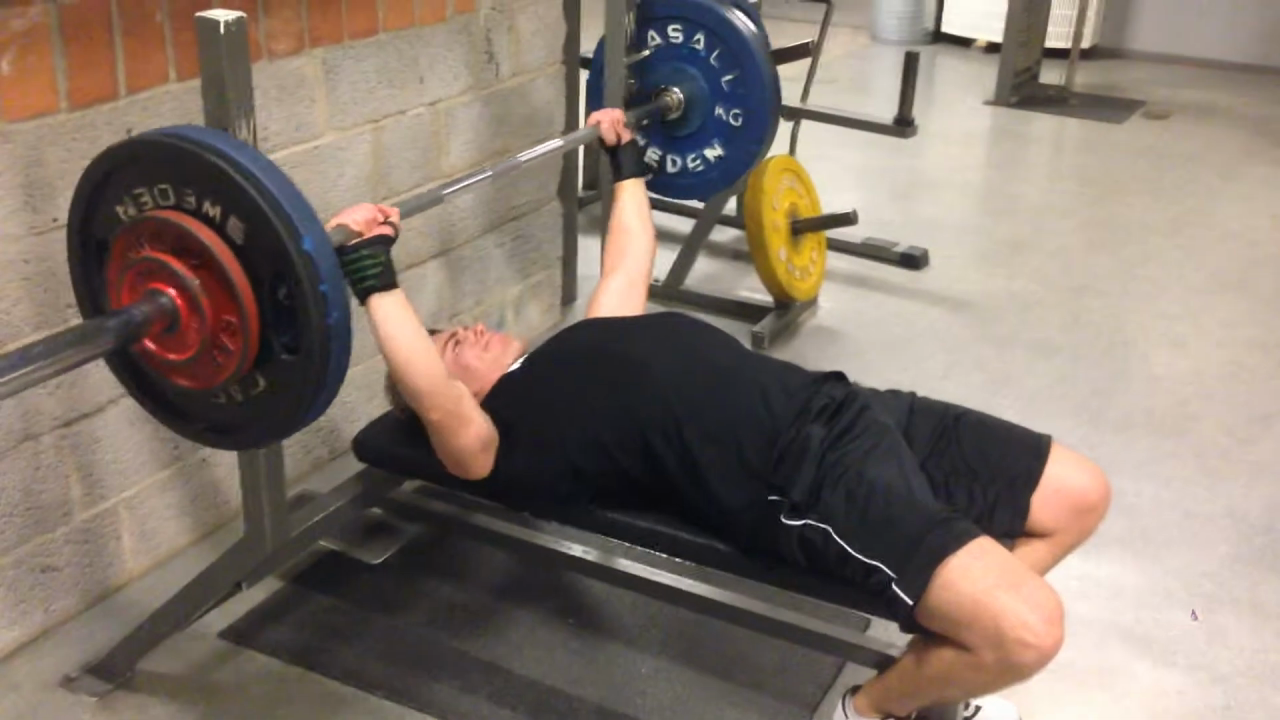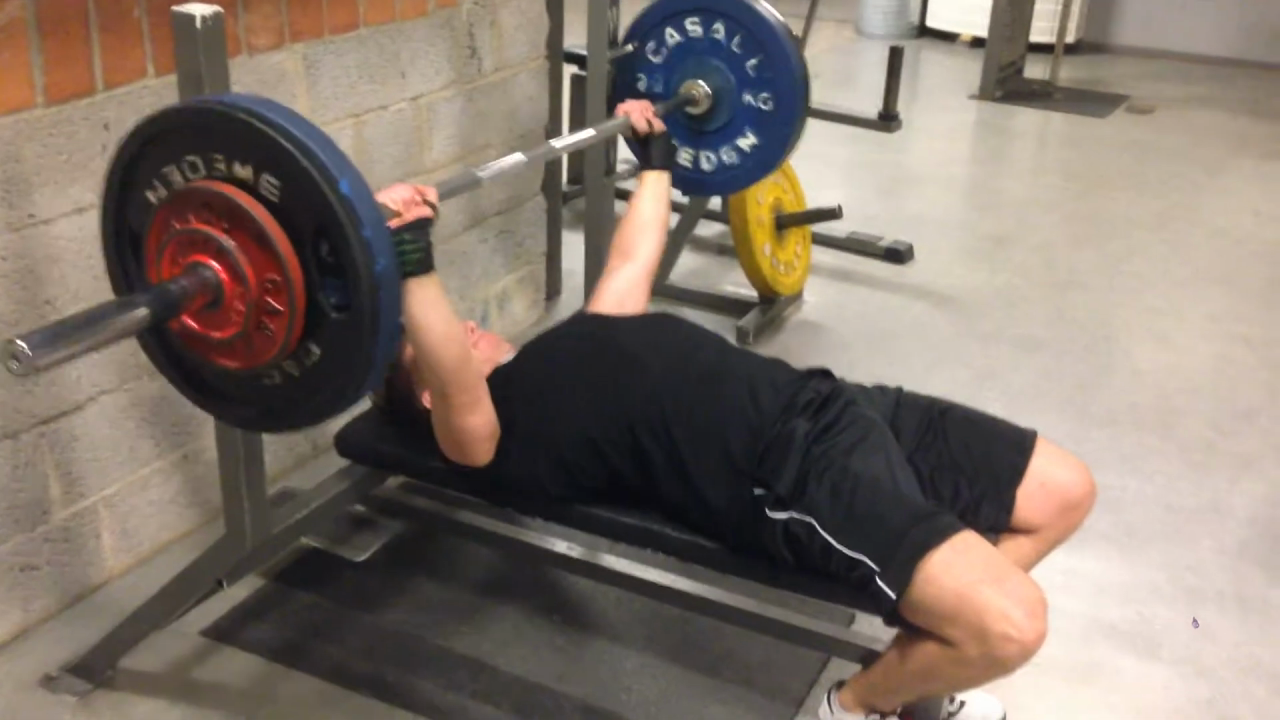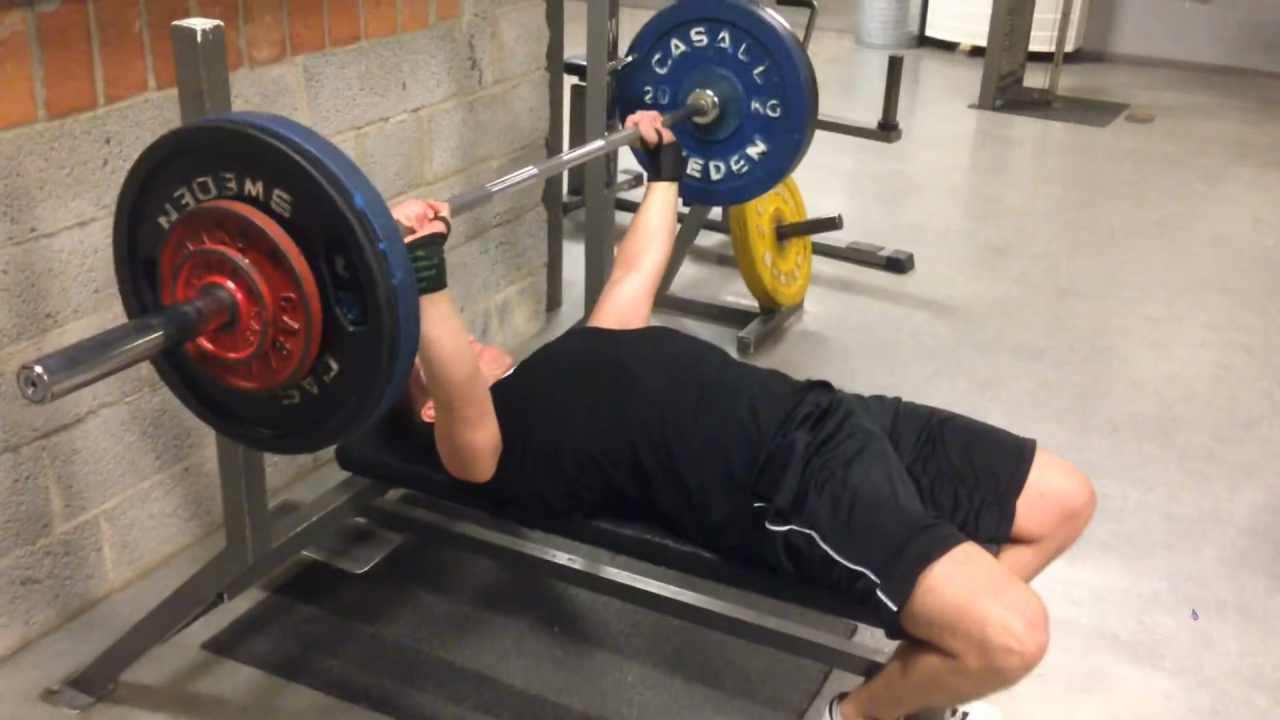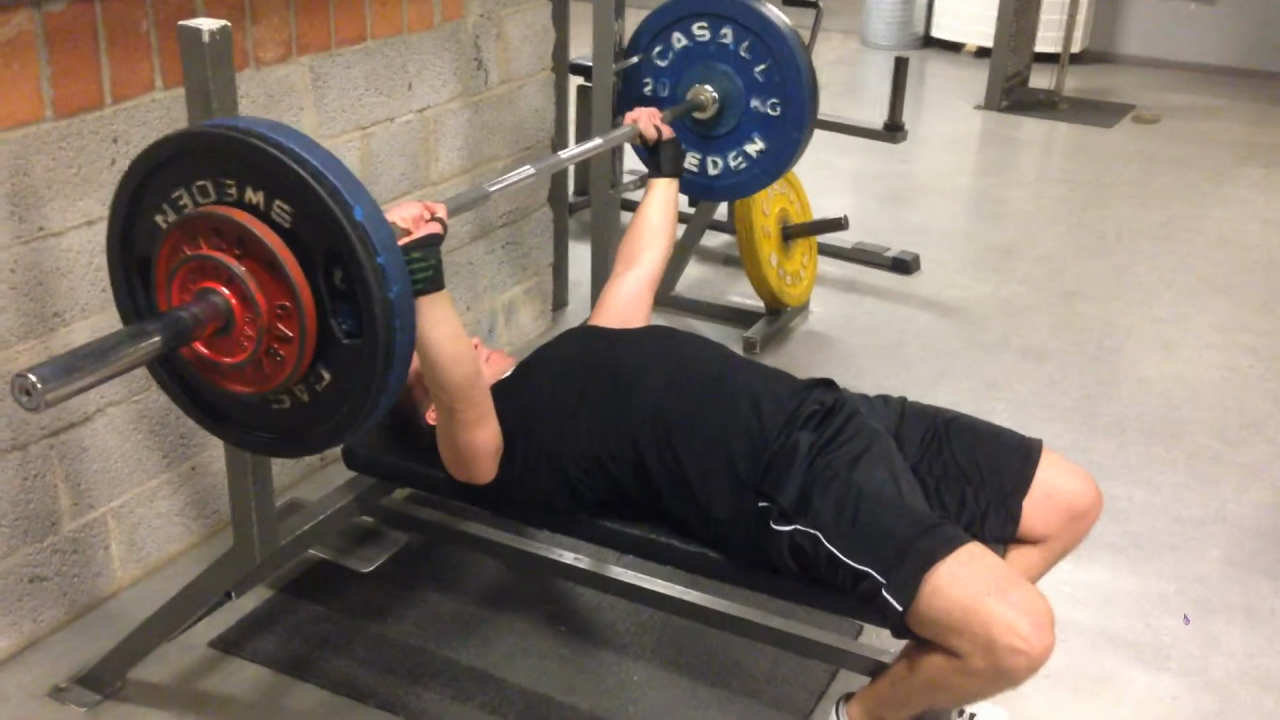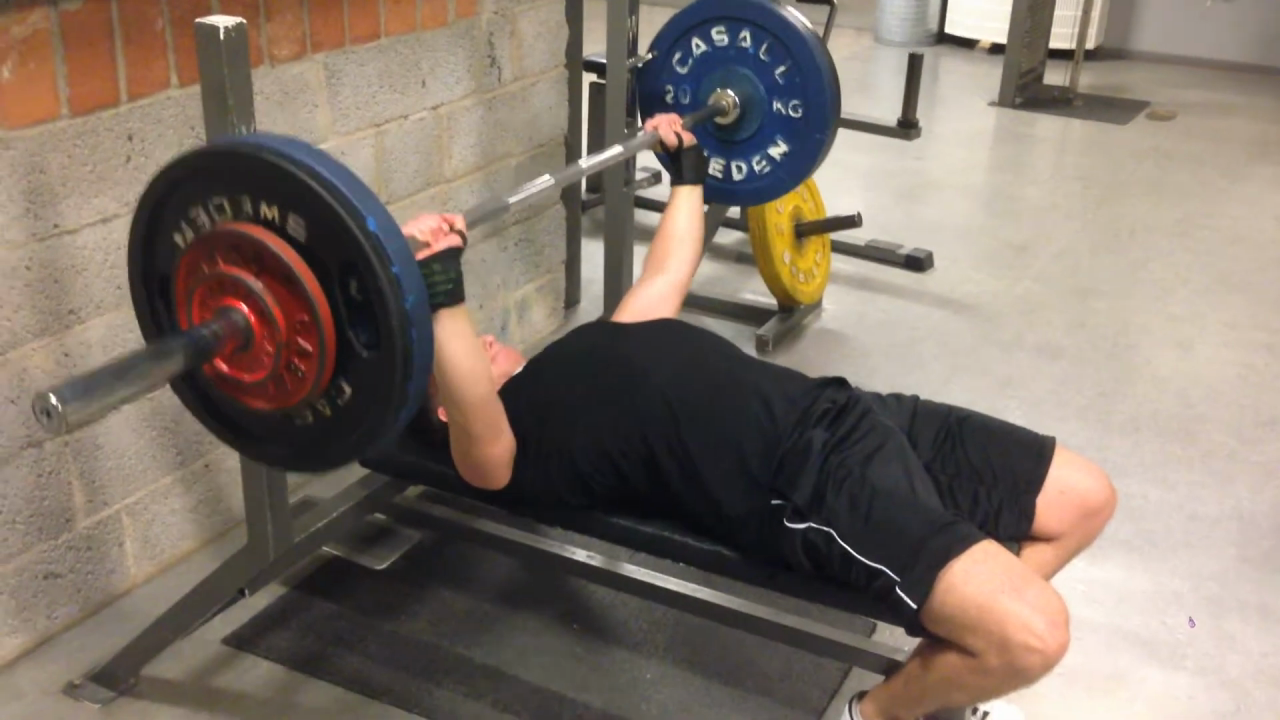
dt=0.4s
person 1, frame 1
left shoulder: (572, 353)
right shoulder: (505, 435)
left elbow: (629, 268)
right elbow: (436, 410)
left wrist: (626, 159)
right wrist: (372, 276)
right hip: (799, 480)
left knee: (1081, 496)
right knee: (1025, 634)
person 1, frame 2
left shoulder: (564, 347)
right shoulder: (492, 430)
left elbow: (633, 261)
right elbow: (457, 388)
left wrist: (653, 154)
right wrist: (410, 258)
right hip: (783, 473)
left knee: (1066, 492)
right knee: (1006, 628)
left ankle: (916, 660)
person 1, frame 3
left shoulder: (567, 358)
right shoulder: (494, 443)
left elbow: (635, 272)
right elbow: (462, 400)
left wrist: (663, 166)
right wrist: (422, 270)
right hip: (786, 487)
left knee: (1065, 501)
right knee: (1009, 641)
person 1, frame 4
left shoulder: (568, 356)
right shoulder: (495, 443)
left elbow: (638, 269)
right elbow: (460, 397)
left wrist: (664, 160)
right wrist: (420, 271)
right hip: (791, 486)
left knee: (1072, 503)
right knee: (1015, 640)
person 1, frame 5
left shoulder: (581, 355)
right shoulder: (512, 440)
left elbow: (666, 277)
right elbow: (476, 422)
left wrist: (686, 169)
right wrist: (438, 288)
right hip: (802, 484)
left knee: (1086, 499)
right knee: (1030, 637)
